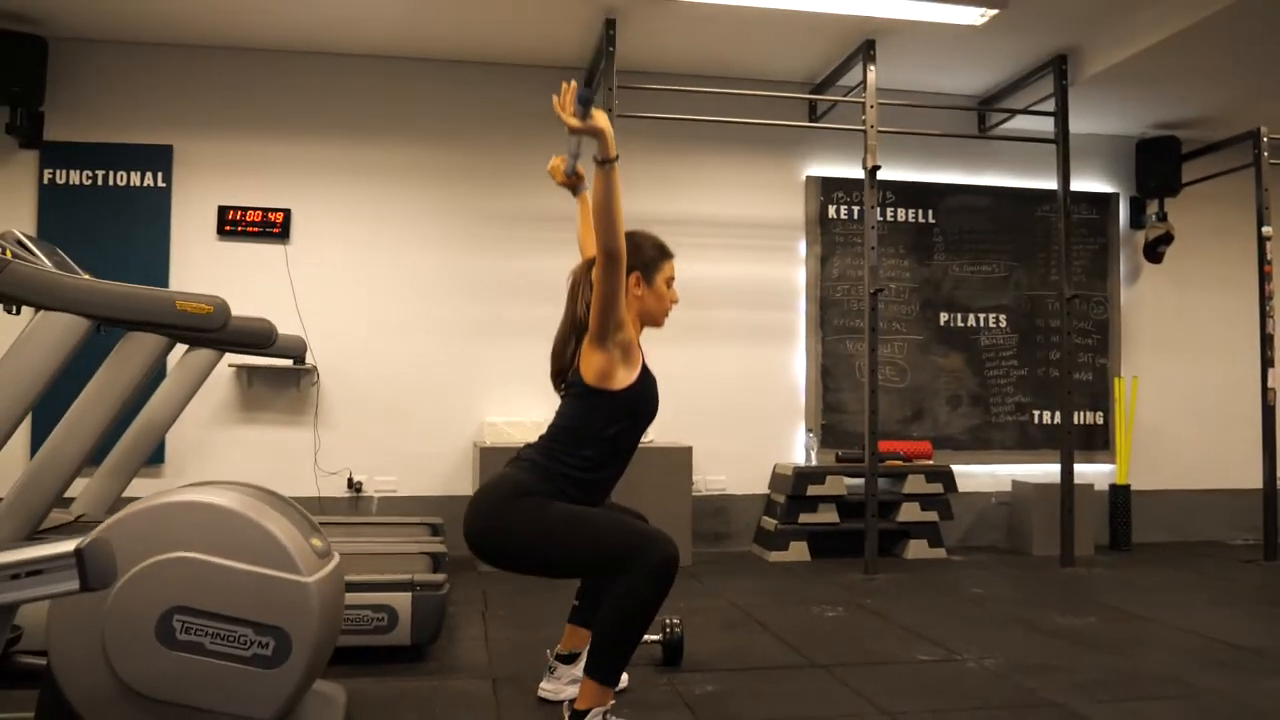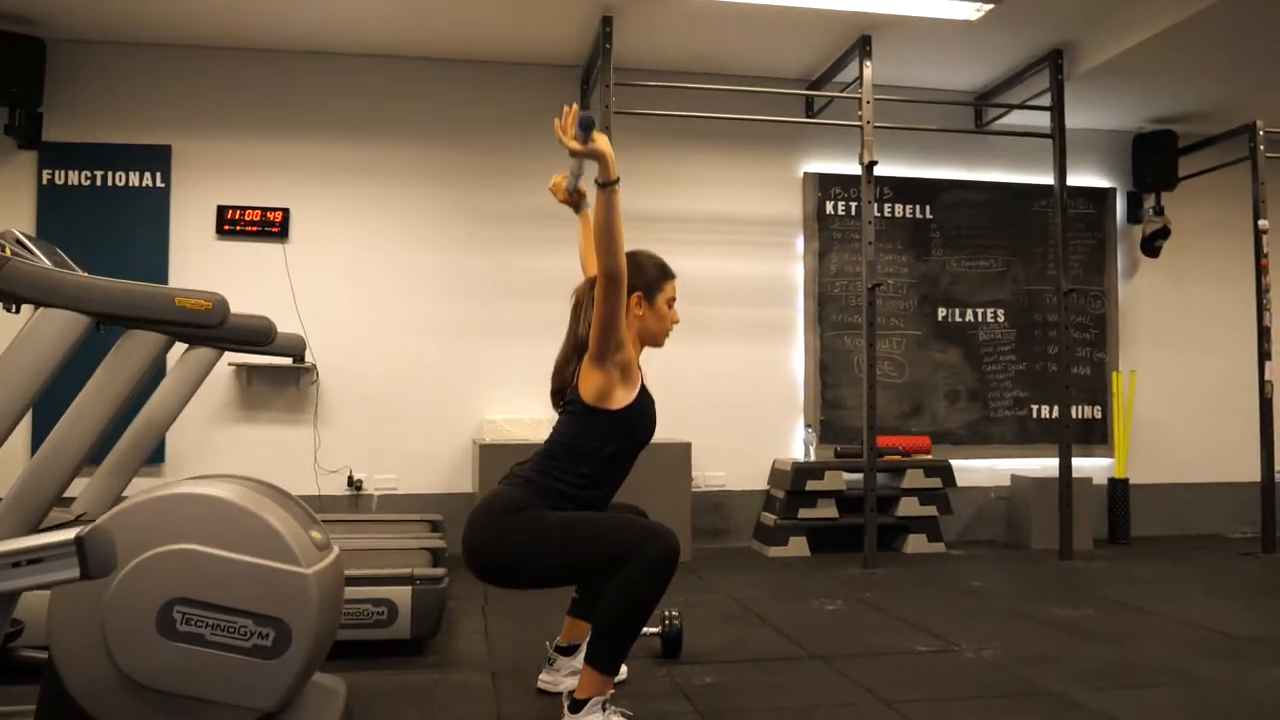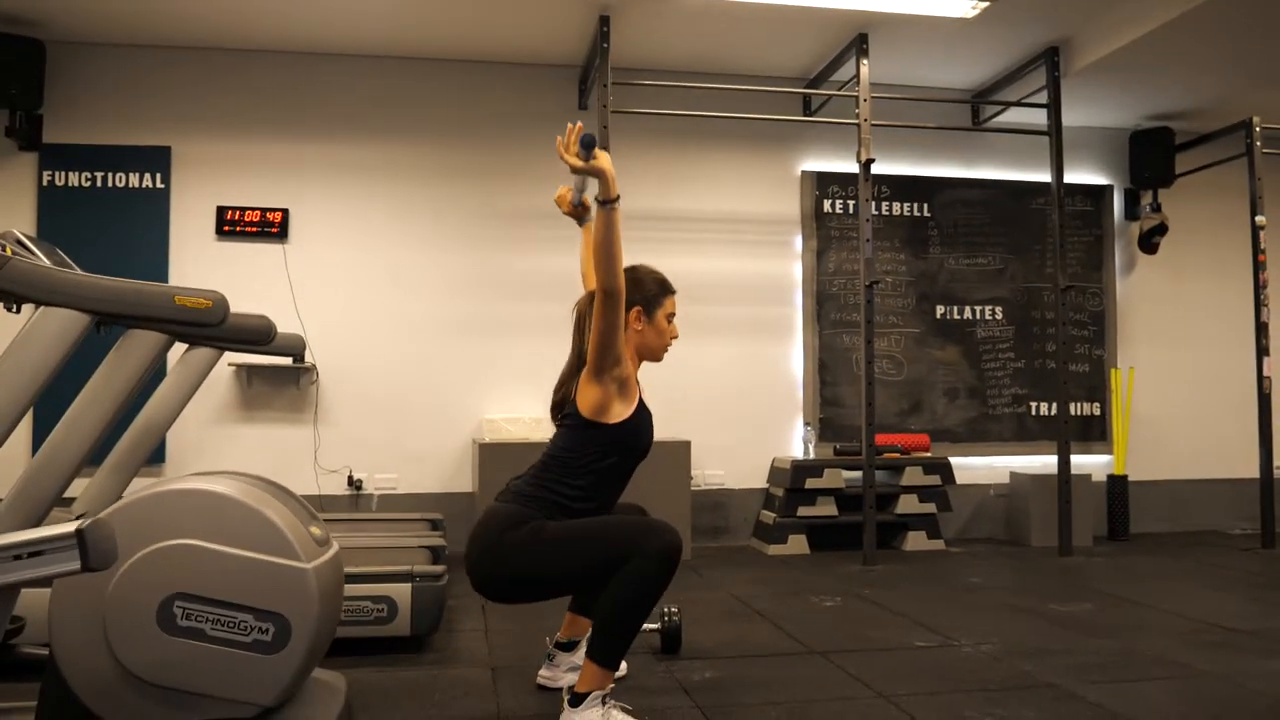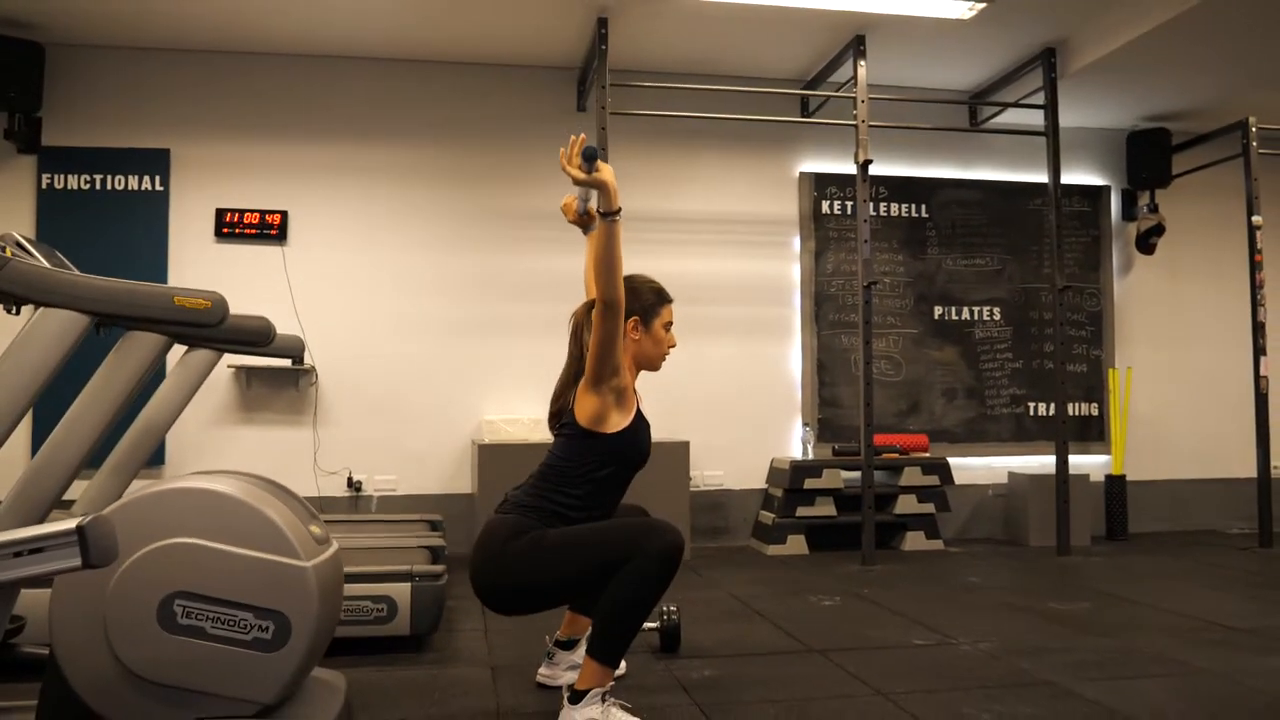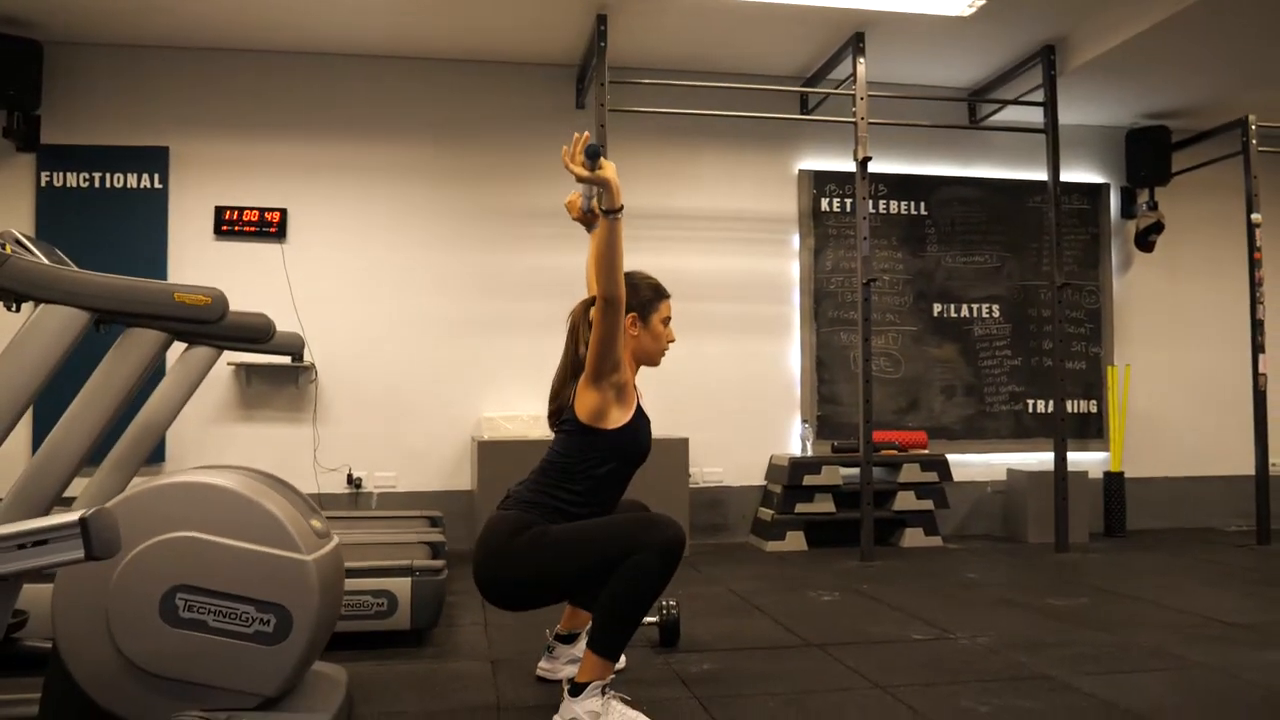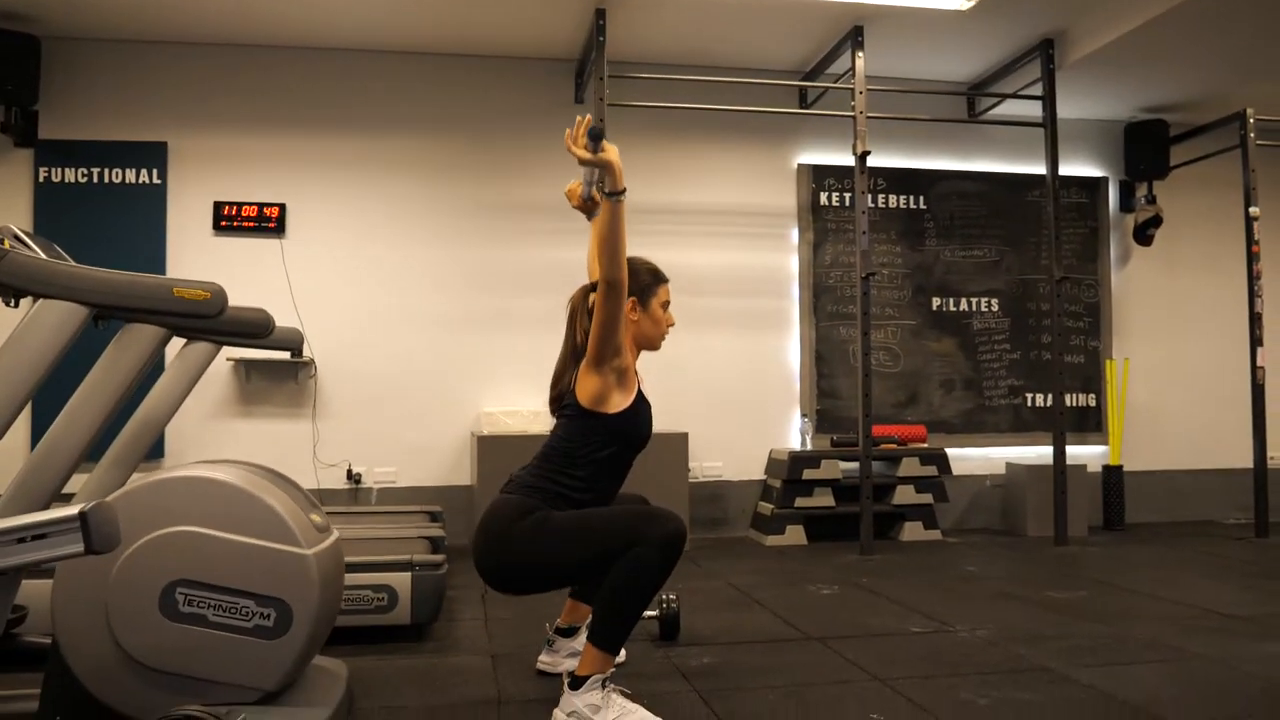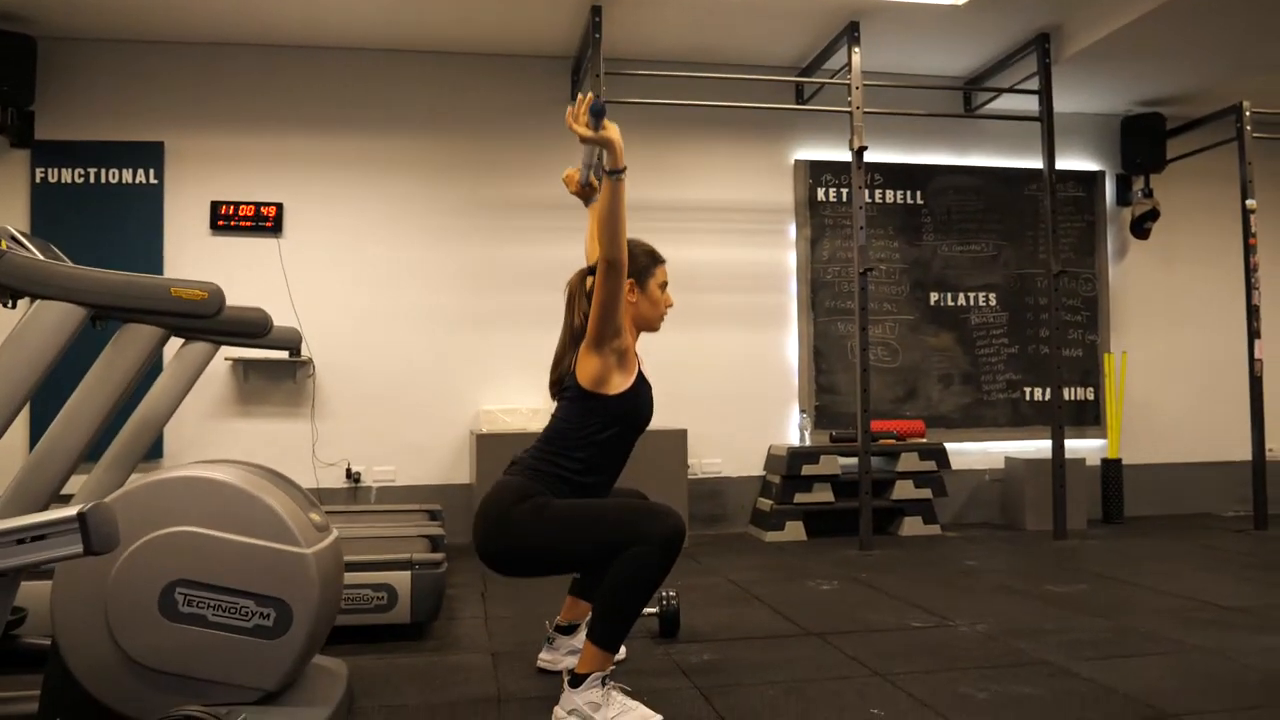
dt=0.1s
person 1, frame 1
left shoulder: (610, 335)
right shoulder: (614, 343)
left elbow: (597, 251)
right elbow: (609, 254)
left wrist: (578, 190)
right wrist: (604, 151)
left hip: (525, 500)
right hip: (510, 513)
left knee: (627, 534)
right knee: (654, 556)
left ankle: (567, 663)
person 1, frame 2
left shoulder: (613, 355)
right shoulder: (613, 362)
left elbow: (598, 269)
right elbow: (610, 272)
left wrist: (580, 208)
right wrist: (606, 171)
left hip: (520, 520)
right hip: (506, 532)
left knee: (627, 526)
right knee: (654, 546)
left ankle: (566, 656)
person 1, frame 3
left shoulder: (613, 368)
right shoulder: (611, 376)
left elbow: (599, 282)
right elbow: (609, 288)
left wrist: (585, 219)
right wrist: (606, 187)
left hip: (520, 529)
right hip: (508, 545)
left knee: (630, 524)
right knee: (656, 543)
left ankle: (566, 652)
person 1, frame 4
left shoulder: (609, 377)
right shoulder: (608, 386)
left elbow: (605, 296)
right elbow: (608, 299)
left wrist: (591, 230)
right wrist: (608, 201)
left hip: (524, 539)
right hip: (510, 558)
left knee: (628, 526)
right knee: (659, 542)
left ankle: (565, 651)
person 1, frame 5
left shoulder: (610, 373)
right shoulder: (608, 382)
left elbow: (606, 292)
right elbow: (609, 295)
left wrist: (595, 225)
right wrist: (610, 198)
left hip: (525, 536)
right hip: (513, 554)
left knee: (628, 521)
right knee: (660, 537)
left ankle: (565, 645)
person 1, frame 6
left shoulder: (610, 360)
right shoulder: (610, 367)
left elbow: (606, 279)
right elbow: (610, 282)
left wrist: (594, 213)
right wrist: (613, 183)
left hip: (525, 522)
right hip: (514, 539)
left knee: (629, 515)
right knee: (660, 530)
left ankle: (565, 639)
person 1, frame 7
left shoulder: (609, 343)
right shoulder: (610, 349)
left elbow: (603, 258)
right elbow: (611, 261)
left wrist: (593, 198)
right wrist: (613, 161)
left hip: (527, 507)
right hip: (515, 520)
left knee: (627, 510)
right knee: (659, 529)
left ankle: (565, 636)
